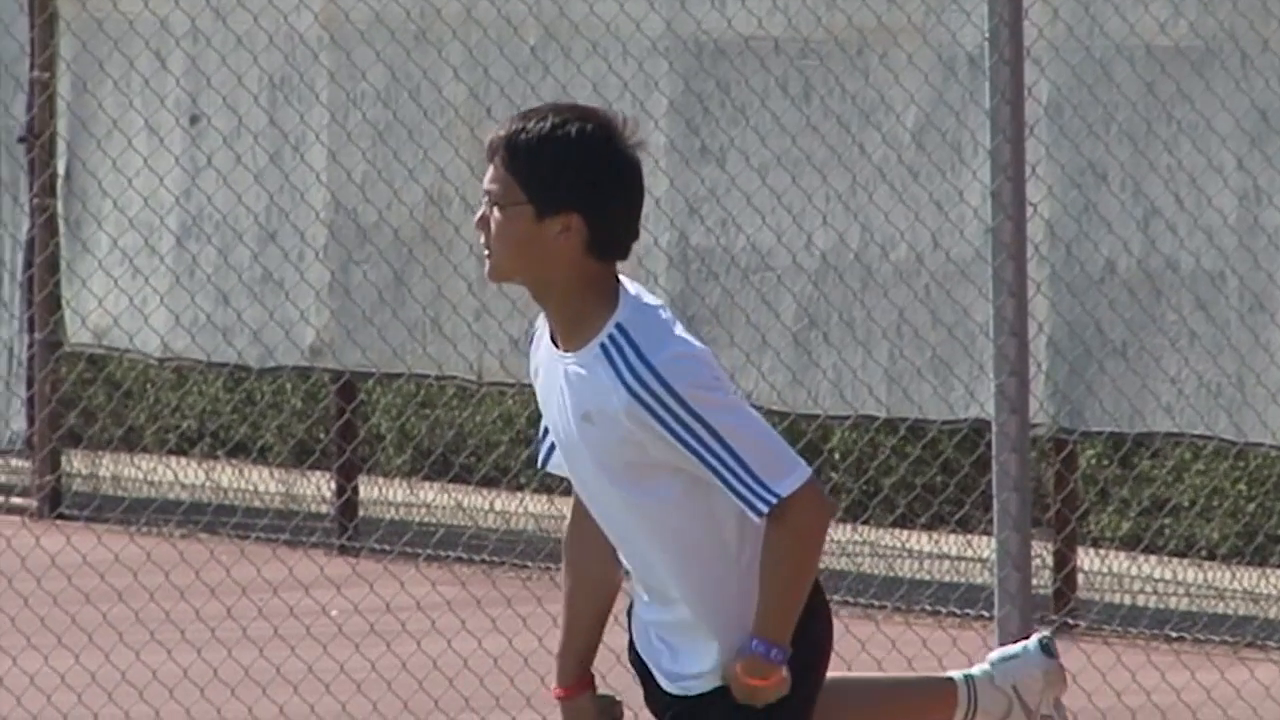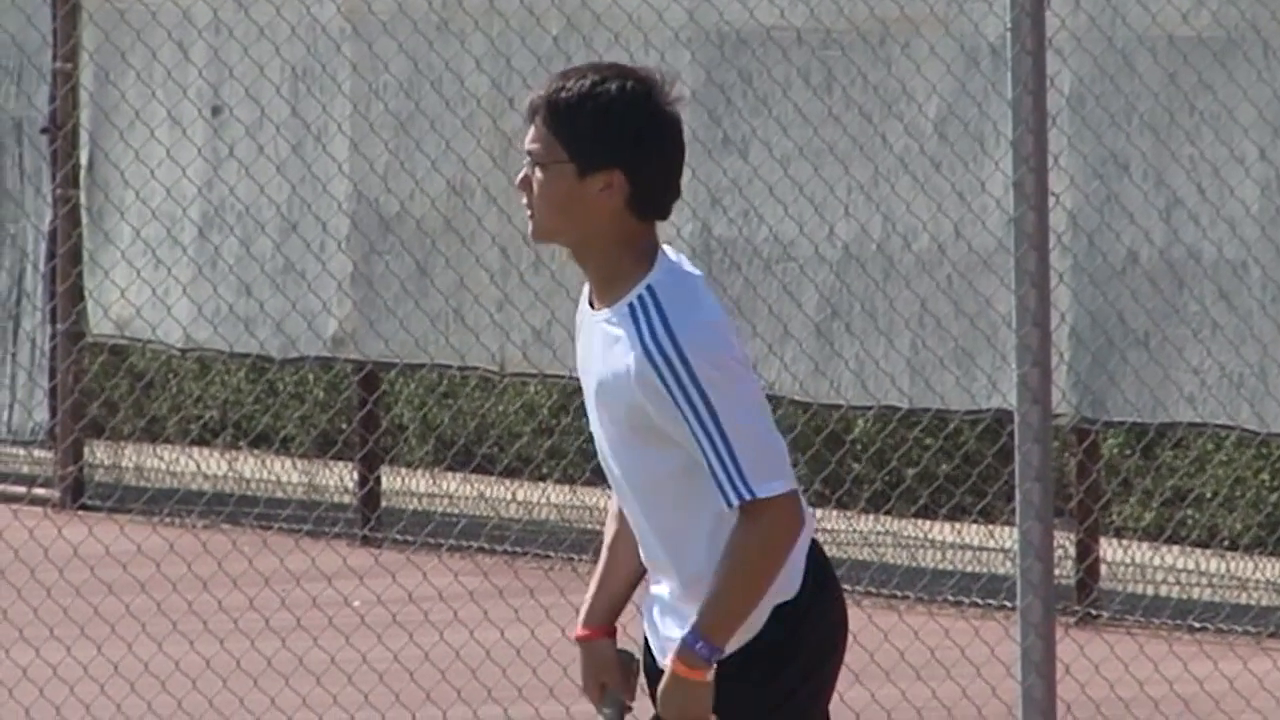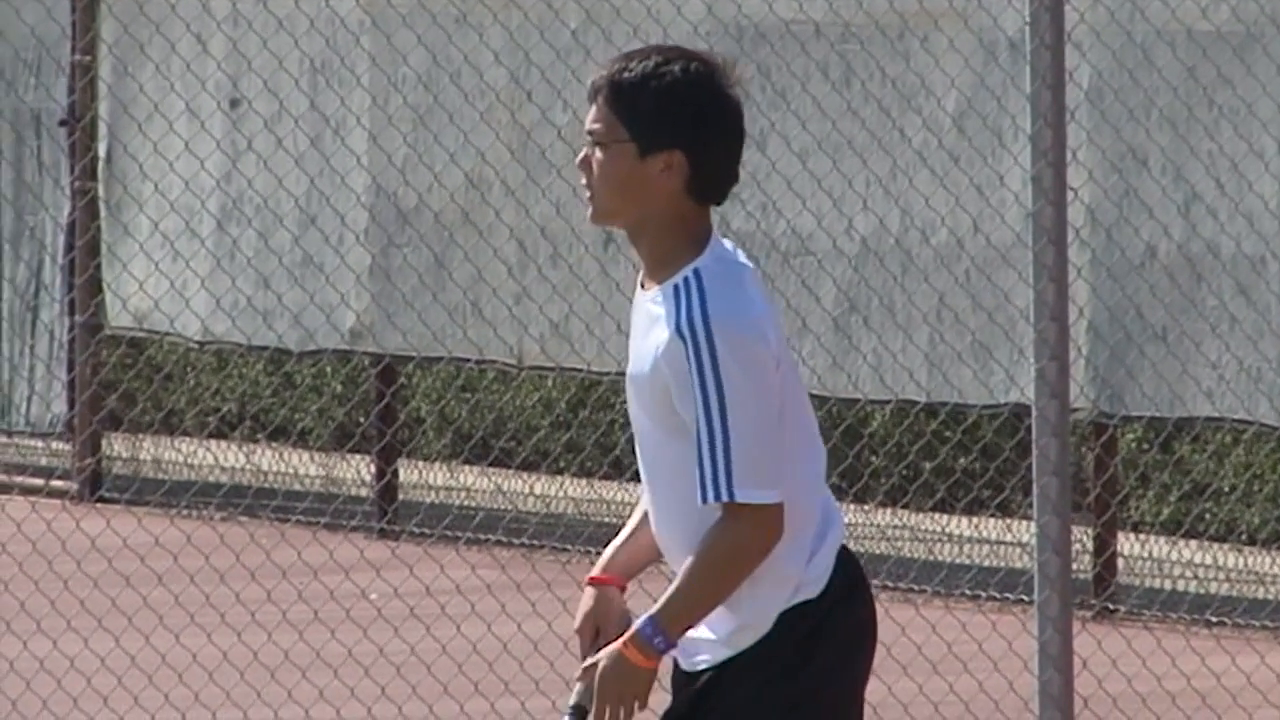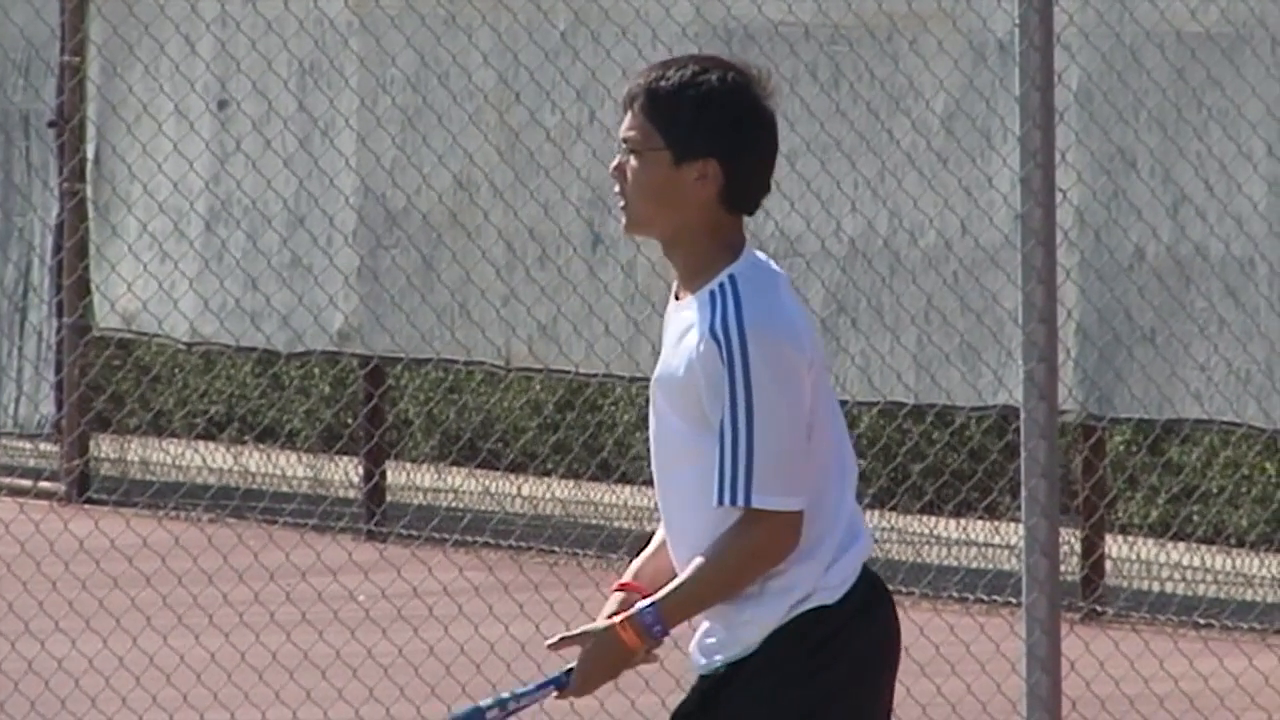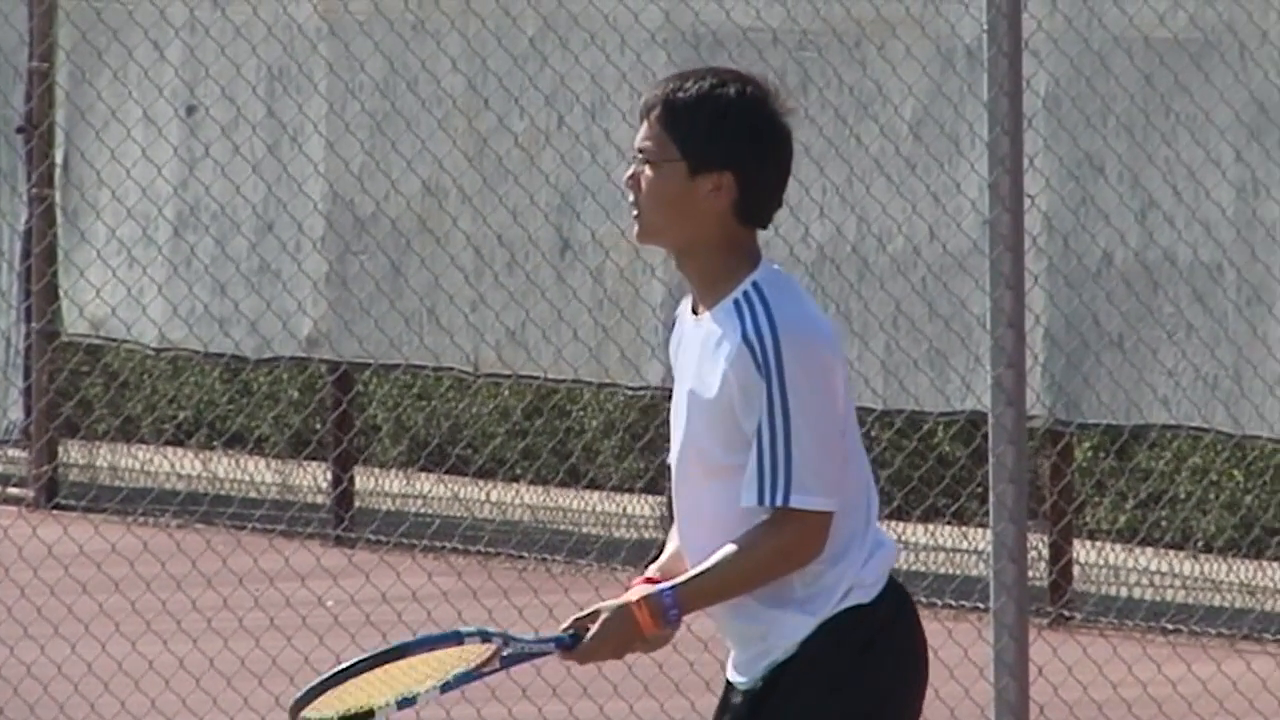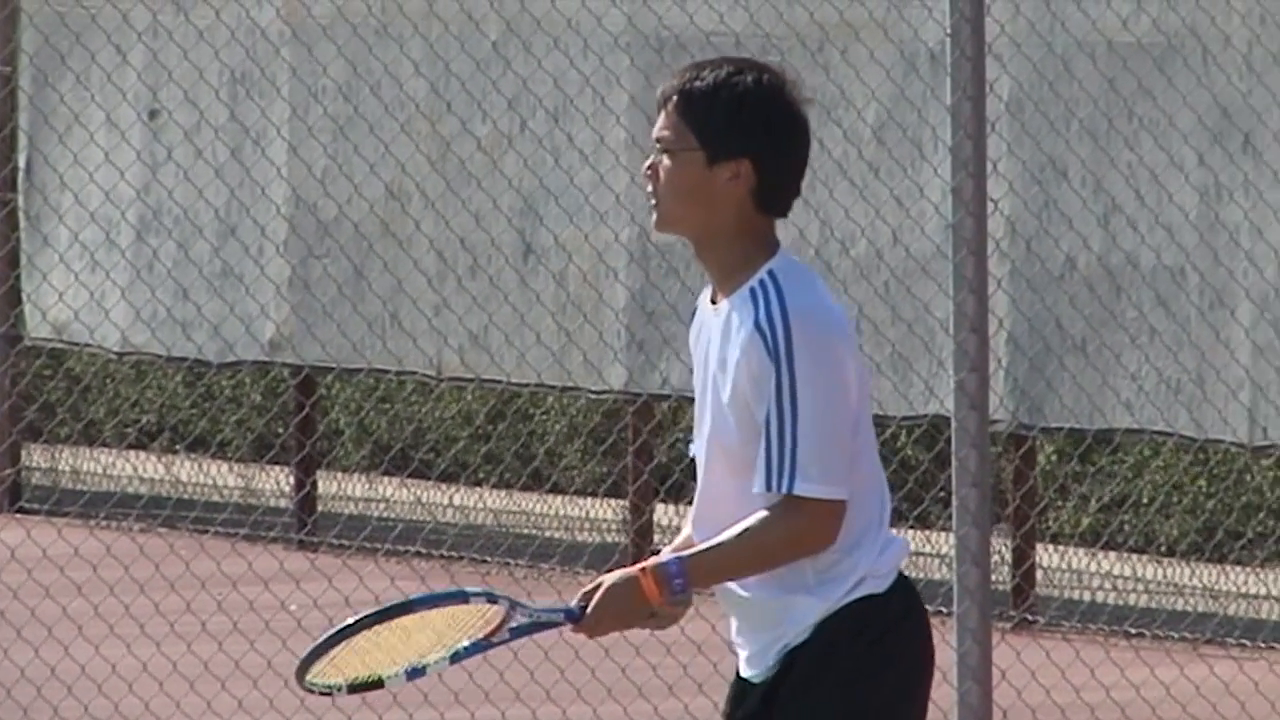
dt=0.5s
person 1, frame 1
left shoulder: (649, 369)
right shoulder: (553, 341)
left elbow: (800, 507)
right elbow: (597, 509)
left wrist: (765, 656)
left hip: (738, 653)
person 1, frame 2
left shoulder: (672, 334)
right shoulder: (603, 305)
left elbow: (772, 511)
left wrist: (693, 662)
right wrist: (598, 620)
left hip: (762, 633)
right hip: (700, 619)
person 1, frame 3
left shoulder: (708, 319)
right shoulder: (666, 290)
left elbow: (753, 519)
left wrist: (642, 645)
right wrist: (611, 574)
left hip: (784, 635)
right hip: (750, 626)
person 1, frame 4
left shoulder: (741, 325)
right shoulder: (699, 304)
left elbow: (769, 526)
left wrist: (640, 626)
right wrist: (638, 586)
left hip: (805, 645)
right hip: (804, 638)
person 1, frame 5
left shoulder: (772, 334)
right shoulder: (696, 320)
left elbow: (797, 528)
left wrist: (657, 608)
right wrist: (655, 585)
left hip: (838, 655)
right hip: (778, 654)
person 1, frame 6
left shoulder: (788, 322)
right shoulder: (718, 310)
left elbow: (809, 517)
left wrist: (661, 580)
right wrist: (670, 570)
left hip: (848, 648)
right hip: (783, 646)
